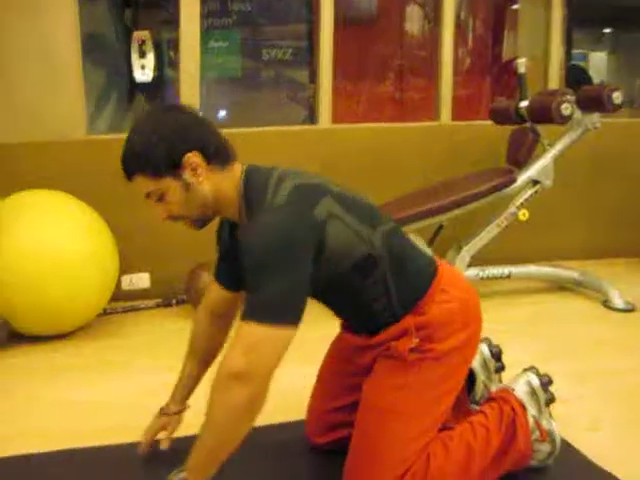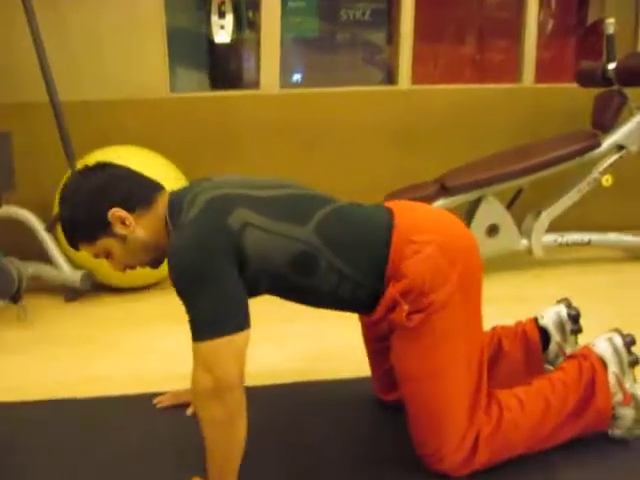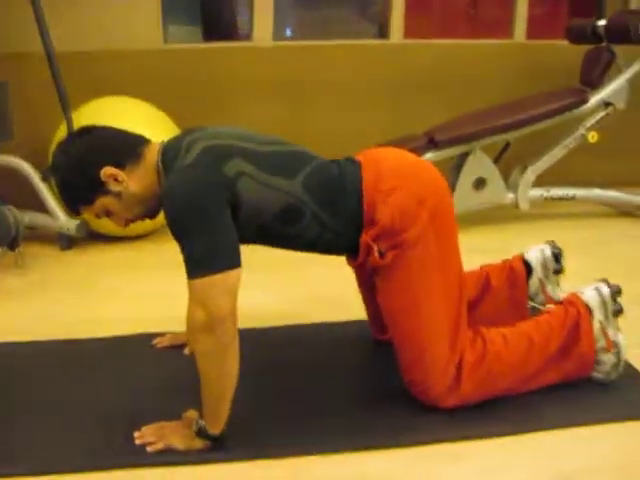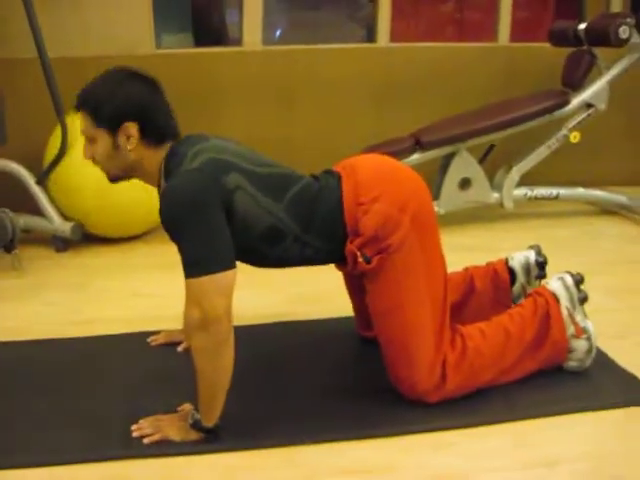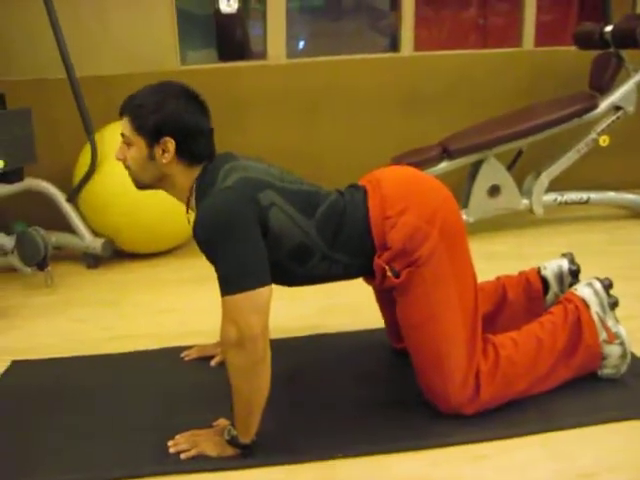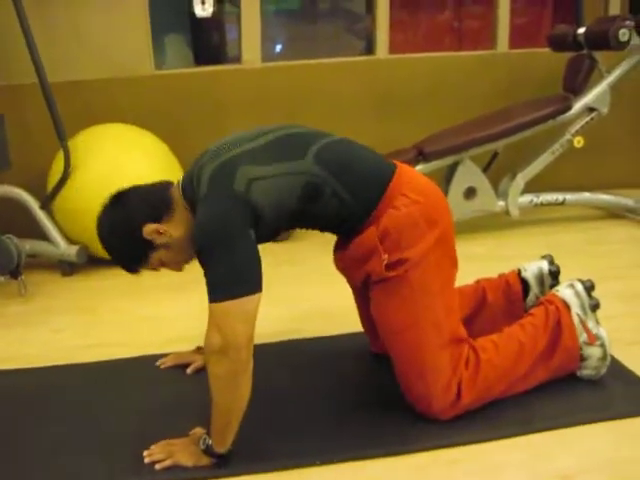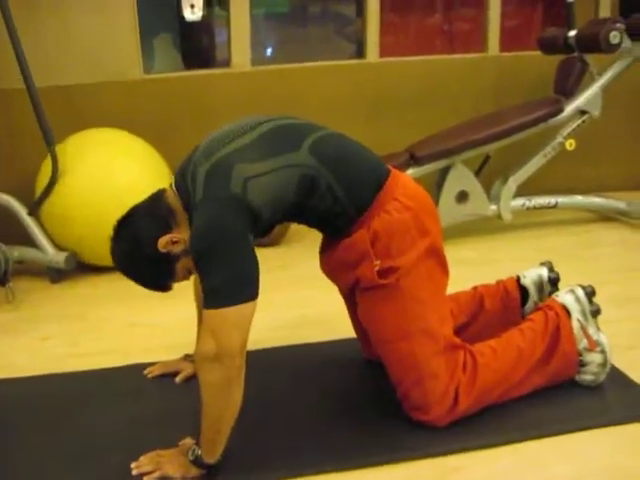
dt=0.7s
person 1, frame 1
left shoulder: (278, 225)
right shoulder: (241, 219)
left elbow: (245, 375)
right elbow: (215, 313)
right wrist: (174, 405)
left hip: (430, 324)
right hip: (376, 321)
right knee: (323, 432)
left ankle: (515, 414)
right ankle: (461, 381)
person 1, frame 2
left shoulder: (193, 247)
right shoulder: (202, 206)
left elbow: (223, 386)
right wrist: (204, 386)
left hip: (426, 266)
right hip: (409, 241)
right knee: (396, 392)
right ankle: (540, 339)
person 1, frame 3
left shoulder: (187, 190)
right shoulder: (188, 156)
left elbow: (216, 318)
left wrist: (207, 428)
right wrist: (202, 327)
left hip: (400, 204)
right hip: (385, 179)
left knee: (440, 377)
right knee: (393, 329)
left ankle: (584, 322)
right ankle: (524, 274)
person 1, frame 4
left shoulder: (186, 193)
right shoulder: (191, 156)
left elbow: (214, 320)
left wrist: (202, 422)
right wrist: (195, 326)
left hip: (382, 211)
right hip: (366, 186)
left knee: (424, 375)
right knee: (379, 327)
left ankle: (552, 315)
right ankle: (509, 277)
person 1, frame 5
left shoulder: (220, 213)
right shoulder: (219, 176)
left elbow: (250, 338)
left wrist: (238, 437)
right wrist: (228, 341)
left hip: (409, 223)
right hip: (394, 197)
left knee: (458, 387)
right knee: (411, 339)
left ankle: (582, 320)
right ankle: (544, 285)
person 1, frame 6
left shoulder: (216, 217)
right shoulder: (202, 185)
left elbow: (234, 347)
left wrist: (213, 447)
right wrist: (209, 348)
left hip: (401, 220)
right hip: (379, 208)
left knee: (438, 390)
right knee: (391, 339)
left ankle: (563, 322)
right ankle: (524, 287)
person 1, frame 7
left shoulder: (215, 219)
right shoulder: (191, 184)
left elbow: (226, 355)
right elbow: (212, 293)
right wrist: (199, 355)
left hip: (388, 225)
right hip: (360, 218)
left knee: (435, 393)
right knee: (386, 344)
left ankle: (563, 328)
right ankle: (522, 294)
